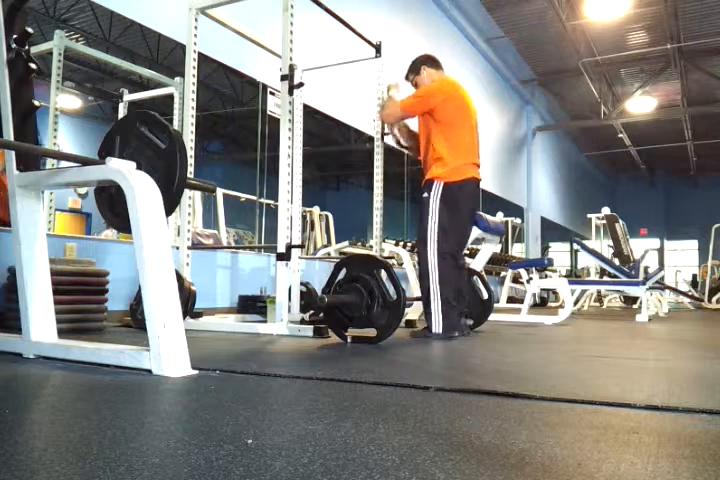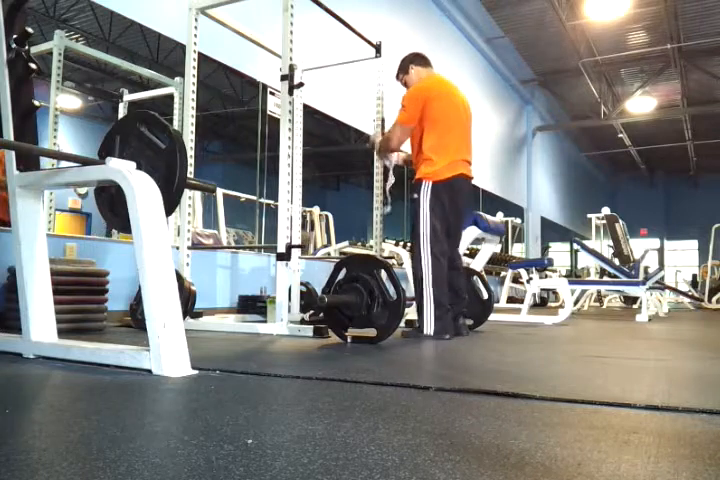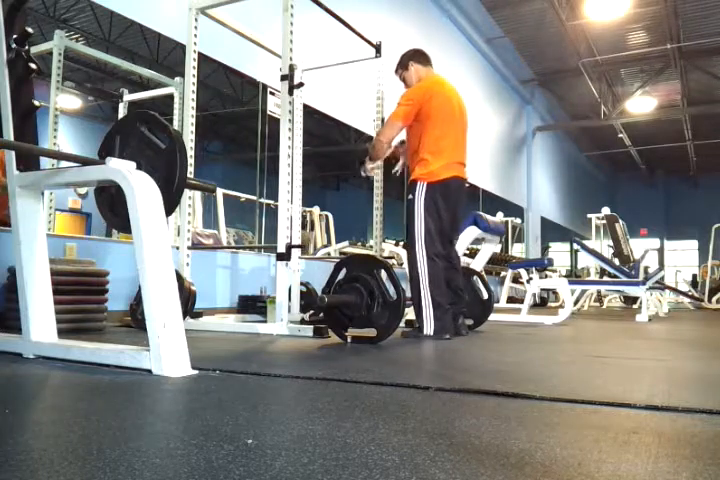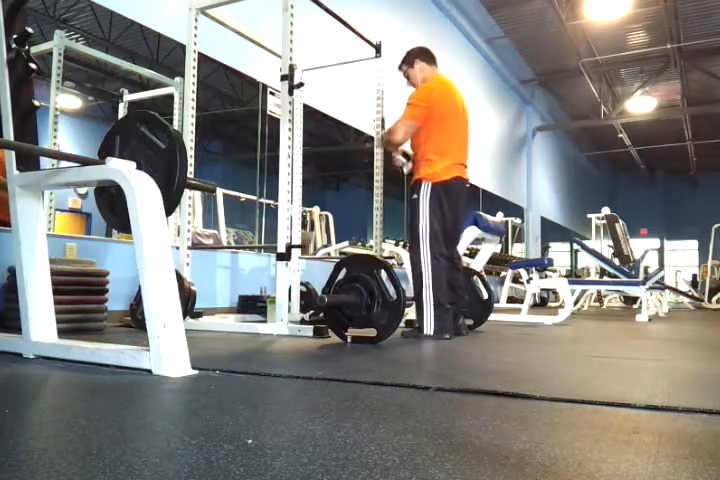
dt=0.5s
person 1, frame 1
left shoulder: (435, 90)
right shoulder: (459, 95)
left elbow: (387, 116)
left wrist: (391, 96)
right wrist: (402, 131)
left hip: (446, 181)
right hip: (466, 180)
left knee: (434, 250)
right knee: (451, 252)
left ankle: (441, 323)
right ankle: (454, 319)
person 1, frame 2
left shoulder: (420, 91)
right shoulder: (456, 94)
left elbow: (394, 139)
left wrist: (381, 148)
right wrist: (405, 158)
left hip: (436, 179)
right hip: (460, 177)
left knee: (429, 251)
right knee: (448, 250)
left ankle: (435, 324)
right ankle: (456, 319)
person 1, frame 3
left shoulder: (419, 92)
right shoulder: (452, 93)
left elbow: (384, 137)
left wrist: (372, 161)
right wrist: (403, 149)
left hip: (431, 180)
right hip: (454, 178)
left knee: (425, 251)
right knee: (445, 250)
left ankle: (434, 324)
right ankle: (454, 318)
person 1, frame 4
left shoulder: (427, 92)
right shoulder: (453, 93)
left elbow: (397, 135)
left wrist: (383, 142)
right wrist: (411, 160)
left hip: (434, 182)
right hip: (454, 179)
left knee: (429, 251)
right knee: (446, 250)
left ankle: (434, 324)
right ankle: (455, 318)
